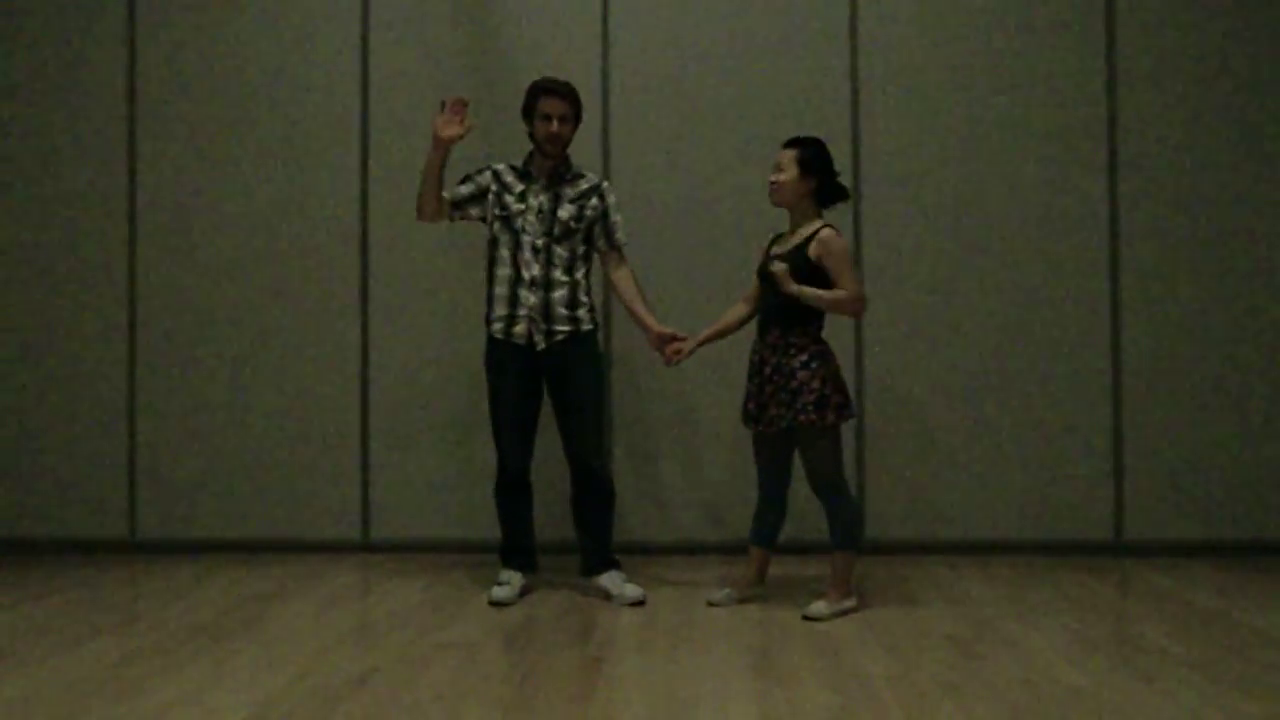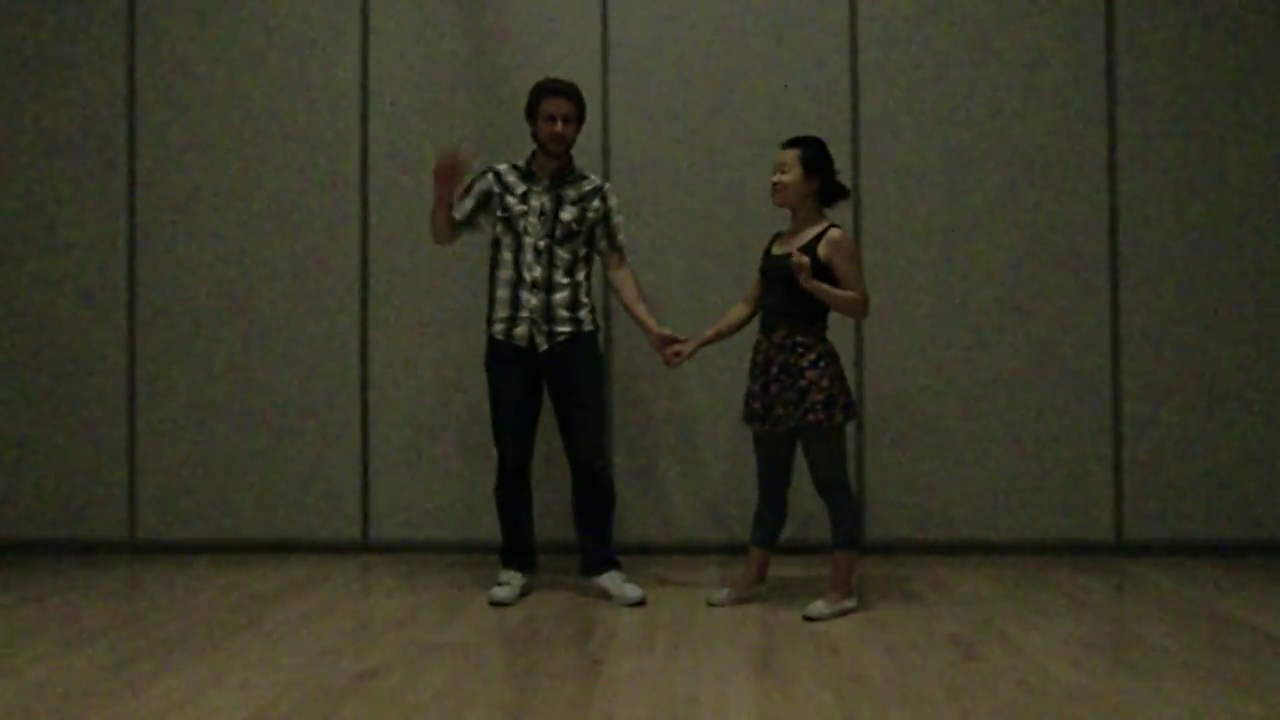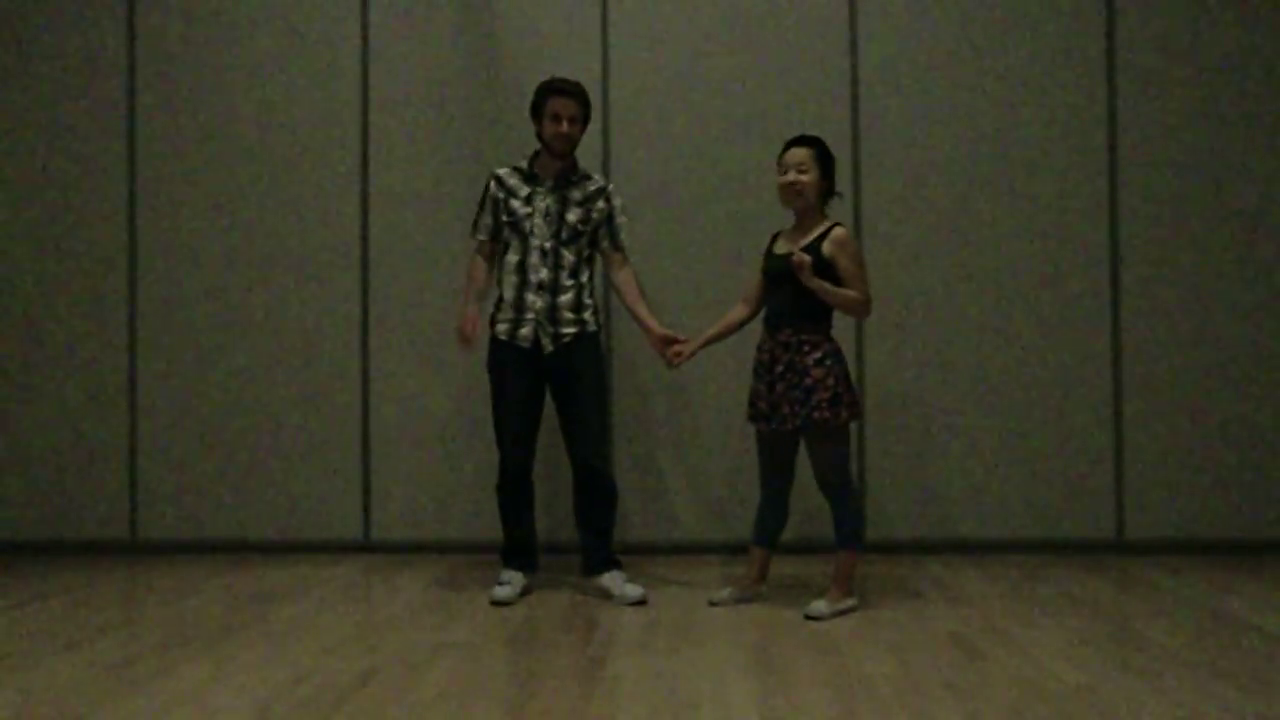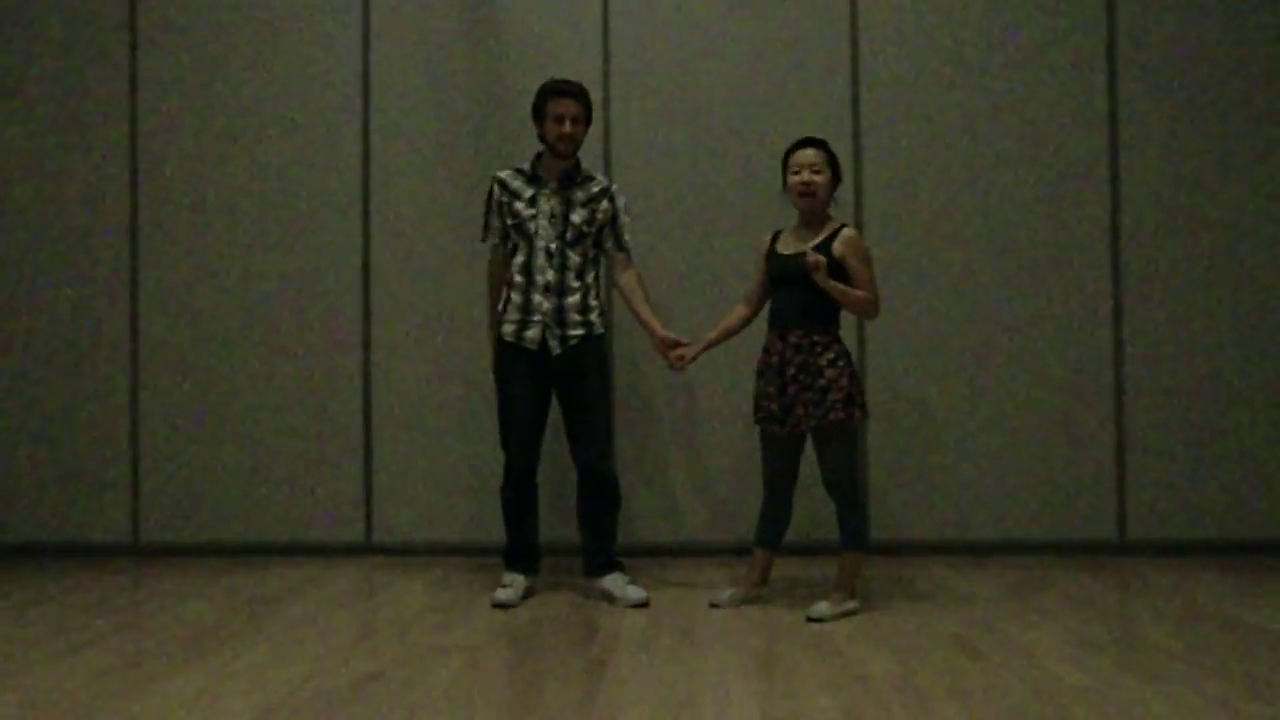
dt=0.2s
person 1, frame 1
left shoulder: (594, 191)
right shoulder: (496, 181)
left elbow: (615, 263)
right elbow: (429, 211)
left wrist: (650, 325)
right wrist: (440, 147)
left hip: (573, 339)
right hip: (509, 339)
left knee: (589, 458)
right knee: (512, 460)
left ankle: (601, 566)
right ankle: (516, 566)
person 1, frame 2
left shoulder: (595, 192)
right shoulder: (498, 181)
left elbow: (616, 264)
right elbow: (444, 234)
left wrist: (651, 326)
right wrist: (444, 189)
left hip: (574, 340)
right hip: (510, 340)
left knee: (589, 459)
right knee: (512, 460)
left ankle: (601, 566)
right ankle: (516, 566)
person 1, frame 3
left shoulder: (599, 192)
right shoulder: (503, 184)
left elbow: (618, 265)
right elbow: (485, 255)
left wrist: (652, 327)
right wrist: (470, 304)
left hip: (577, 340)
right hip: (514, 341)
left knee: (592, 459)
right knee: (514, 460)
left ankle: (602, 565)
right ankle: (517, 566)
person 1, frame 4
left shoulder: (603, 193)
right shoulder: (506, 186)
left elbow: (621, 266)
right elbow: (499, 265)
left wrist: (655, 329)
right wrist: (492, 332)
left hip: (583, 343)
right hip: (521, 343)
left knee: (596, 461)
right knee: (519, 462)
left ankle: (603, 567)
right ankle: (519, 568)
person 2, frame 1
left shoulder: (827, 240)
right shoulder: (776, 243)
left elbow: (854, 302)
right elbow: (749, 305)
left wrist: (796, 288)
right wrist: (695, 342)
left hip: (806, 367)
right hip: (768, 365)
left knee: (827, 480)
right knee: (771, 482)
left ankle: (842, 589)
right ankle: (753, 578)
person 2, frame 2
left shoulder: (833, 240)
right shoulder: (775, 243)
left elbow: (859, 305)
right elbow: (748, 306)
left wrist: (811, 283)
right wrist: (695, 344)
left hip: (811, 365)
right hip: (769, 365)
left knee: (830, 480)
right knee: (771, 482)
left ankle: (842, 589)
right ankle: (753, 578)
person 2, frame 3
left shoulder: (836, 238)
right shoulder: (776, 242)
left elbow: (861, 305)
right elbow: (748, 305)
left wrist: (812, 280)
right wrist: (696, 344)
left hip: (816, 365)
right hip: (772, 364)
left knee: (834, 480)
right knee: (773, 482)
left ankle: (843, 588)
right ankle: (754, 578)
person 2, frame 4
left shoulder: (844, 239)
right shoulder: (774, 243)
left elbow: (870, 306)
right elbow: (749, 306)
left wrist: (825, 281)
right wrist: (698, 347)
left hip: (825, 365)
right hip: (778, 366)
left knee: (841, 481)
right knee: (776, 483)
left ankle: (846, 590)
right ankle: (755, 580)
